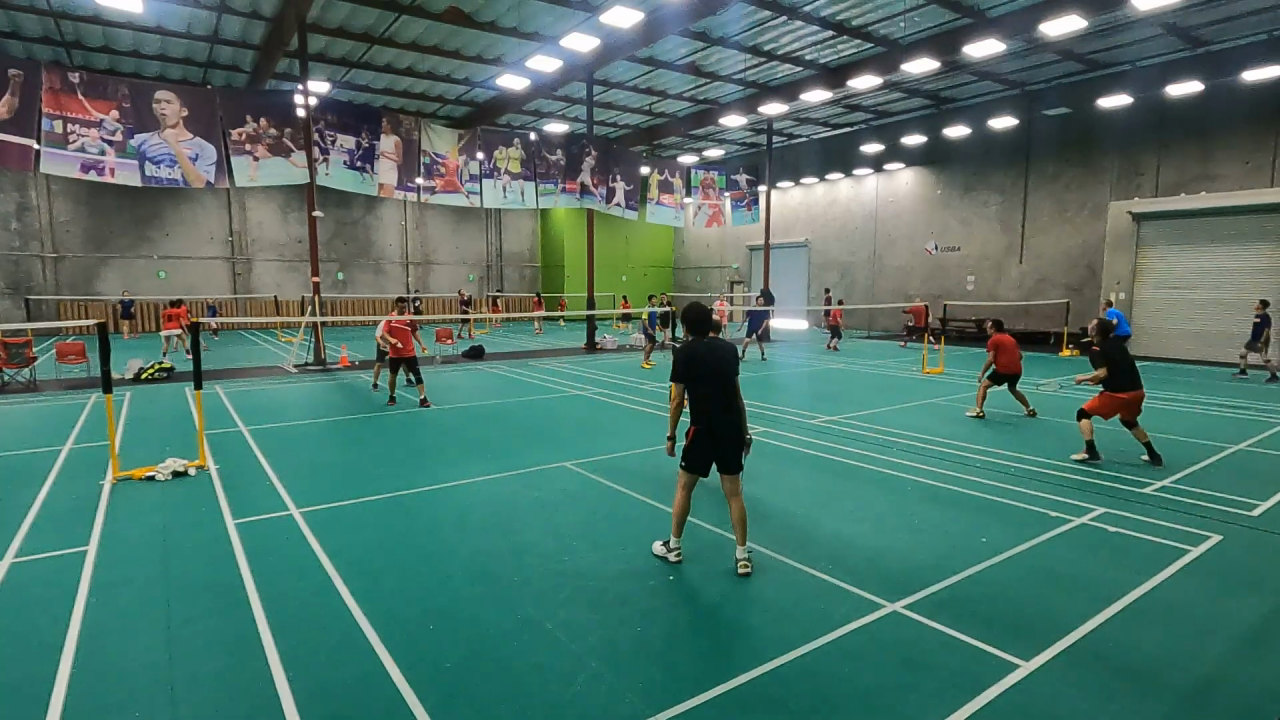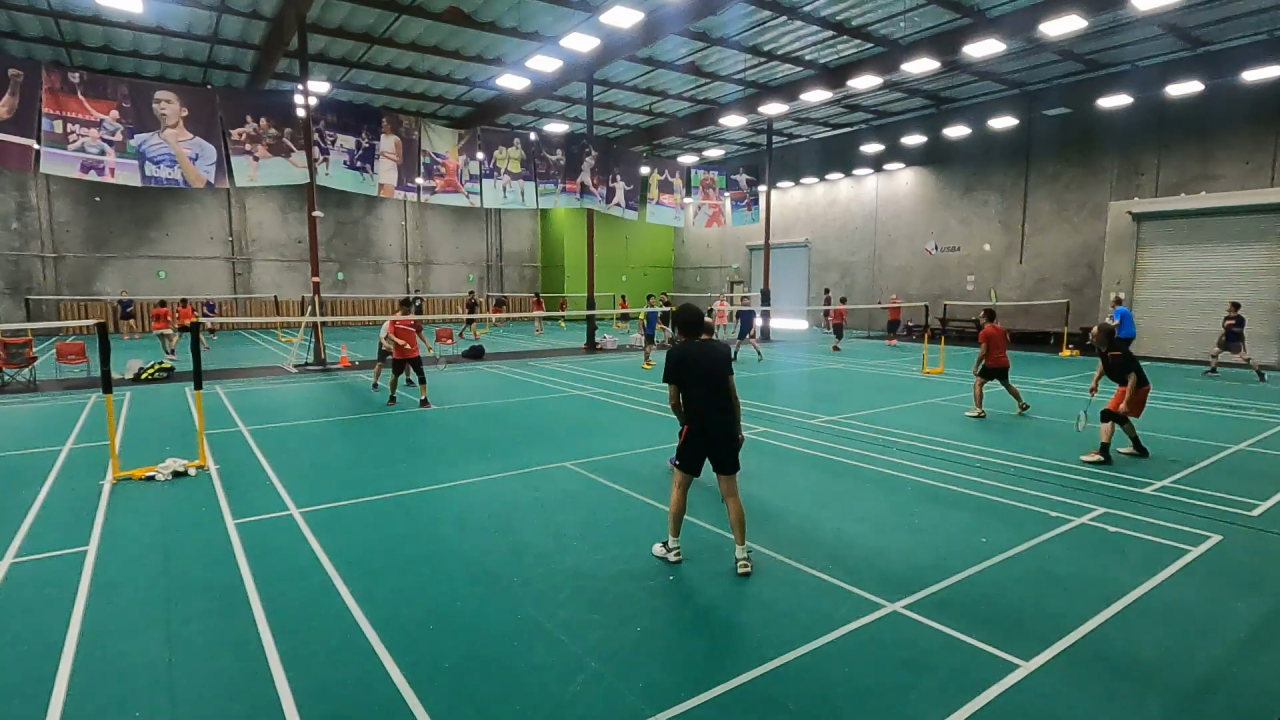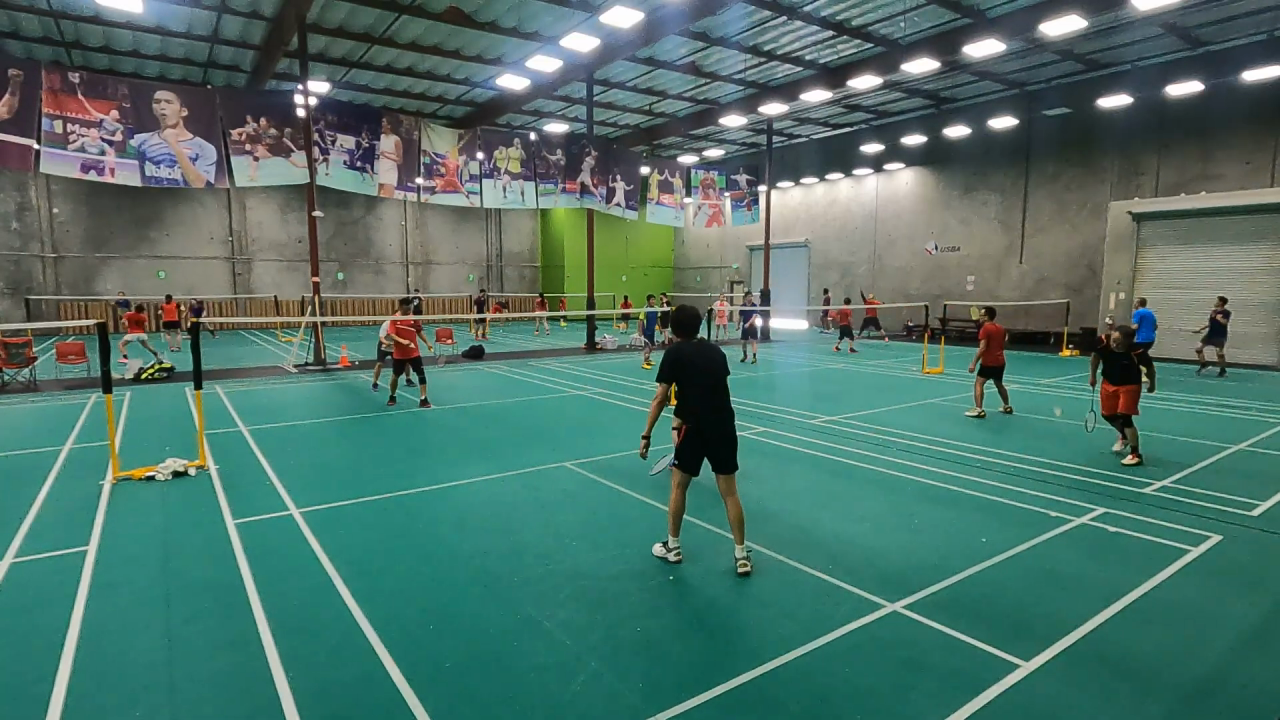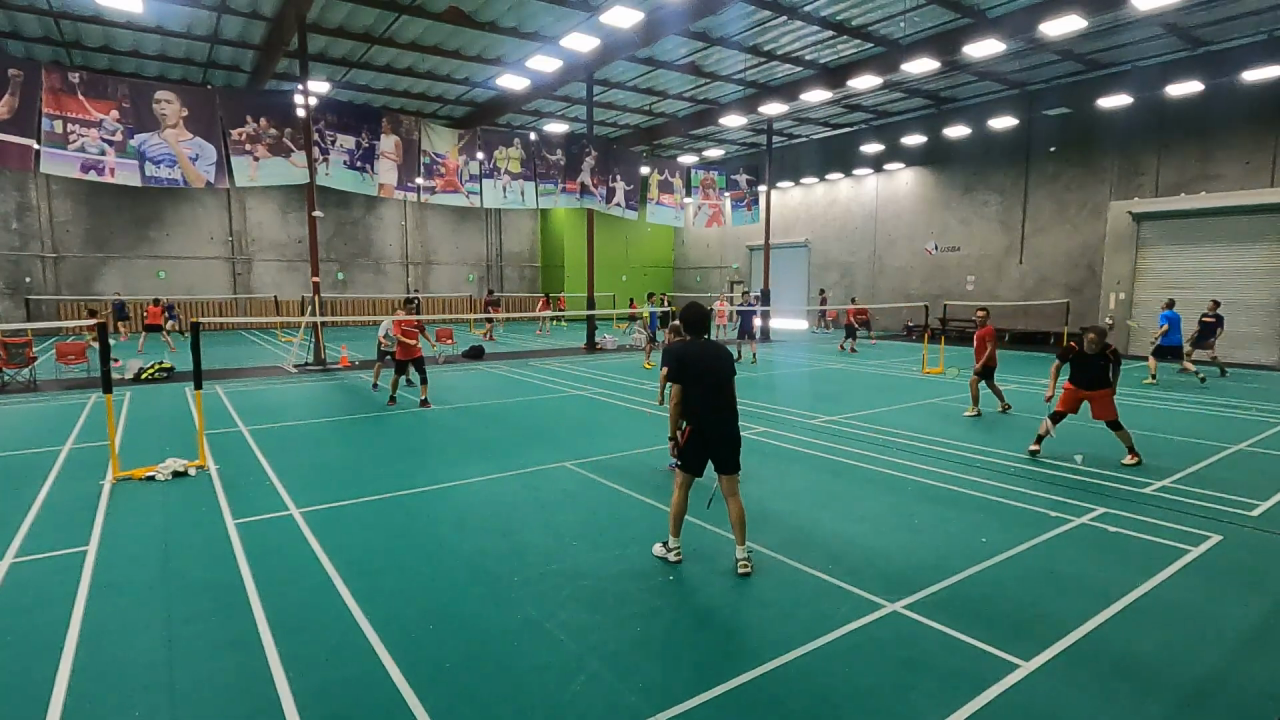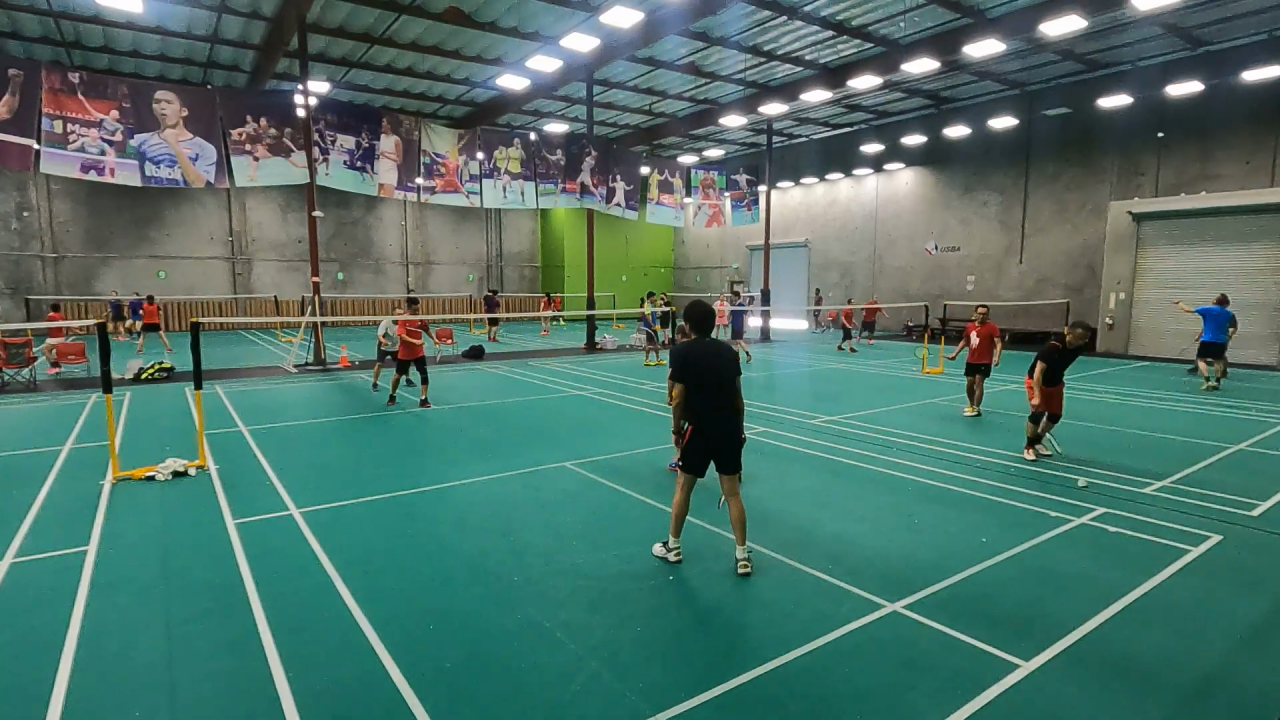
dt=0.4s
person 1, frame 1
left shoulder: (684, 352)
right shoulder: (728, 348)
left elbow: (678, 400)
right elbow: (737, 393)
left wrist: (671, 435)
right wrist: (745, 429)
left hip: (703, 428)
right hip: (732, 427)
left knee: (684, 487)
right knee: (734, 492)
left ankle: (673, 547)
right ankle: (742, 557)
person 1, frame 2
left shoulder: (677, 353)
right shoulder: (721, 349)
left elbow: (675, 400)
right elbow: (733, 395)
right wrist: (738, 428)
left hip: (697, 428)
right hip: (726, 427)
left knee: (679, 487)
right knee: (731, 492)
left ankle: (672, 547)
right ankle: (742, 556)
person 1, frame 3
left shoulder: (674, 353)
right shoulder: (716, 350)
left elbow: (660, 398)
left wrist: (646, 435)
left hip: (696, 428)
right hip: (724, 426)
left knee: (678, 485)
right knee: (729, 492)
left ankle: (672, 547)
right ankle: (741, 556)
person 1, frame 4
left shoulder: (679, 352)
right shoulder: (723, 351)
left elbow: (676, 401)
right elbow: (731, 394)
left wrist: (672, 434)
left hip: (698, 429)
right hip: (727, 428)
left knee: (681, 487)
right knee: (732, 493)
left ankle: (673, 547)
right ankle: (742, 556)
person 1, frame 5
left shoulder: (682, 352)
right shoulder: (728, 351)
left elbow: (678, 400)
right elbow: (738, 396)
left wrist: (676, 430)
right wrist: (740, 428)
left hip: (700, 429)
right hip: (730, 429)
left knee: (683, 488)
right knee: (733, 493)
left ankle: (673, 547)
right ankle: (743, 556)
